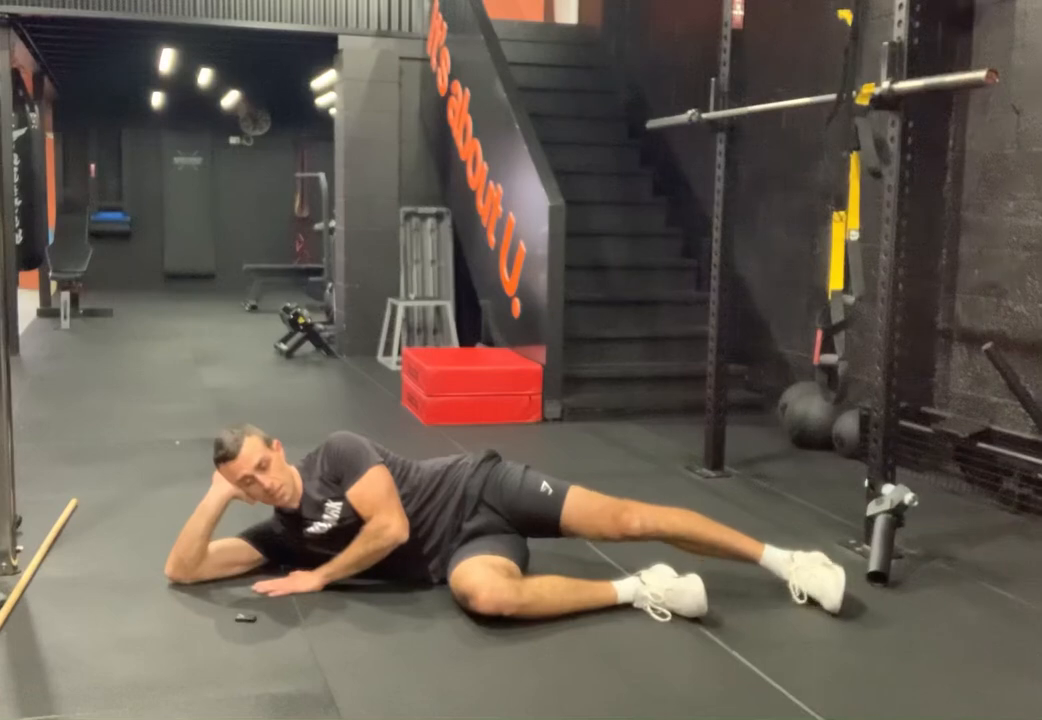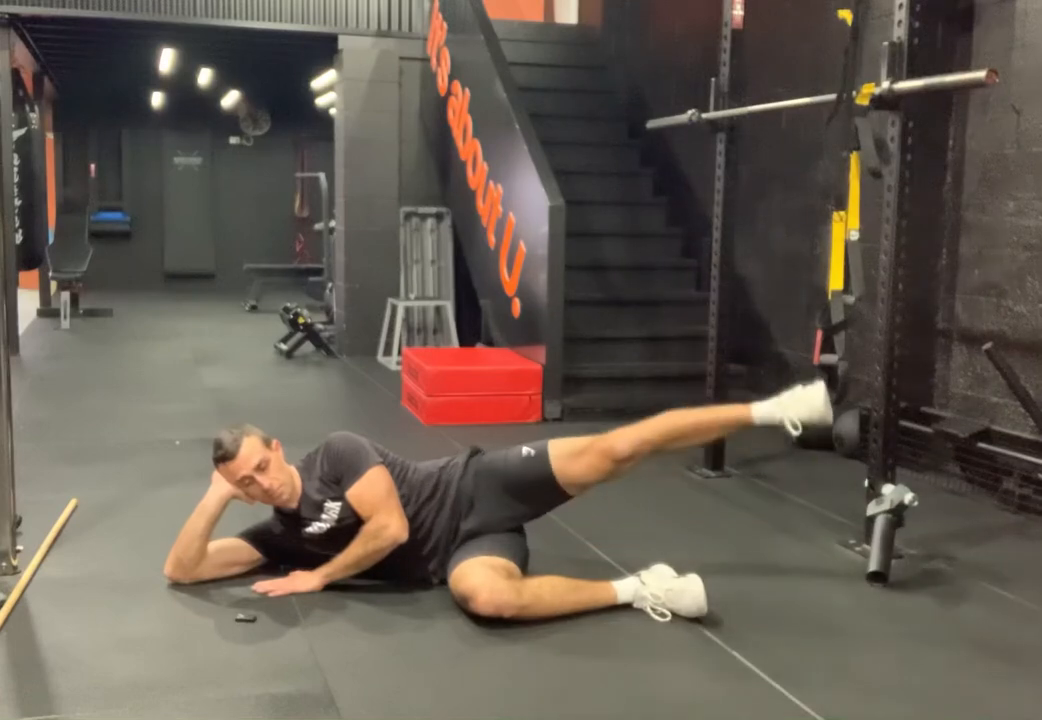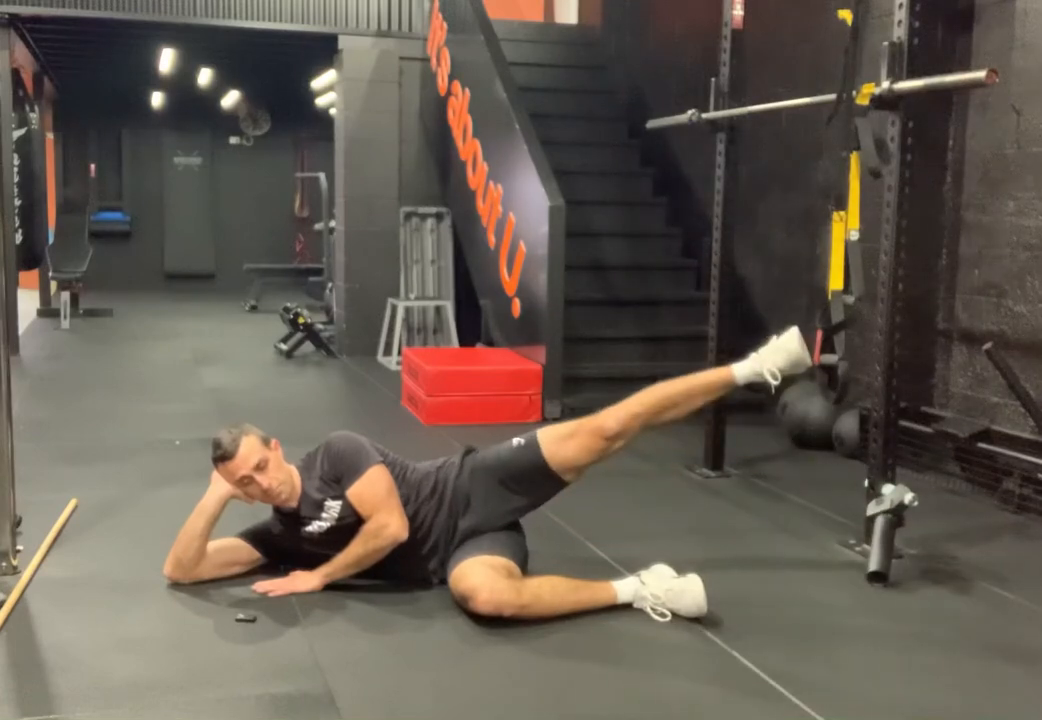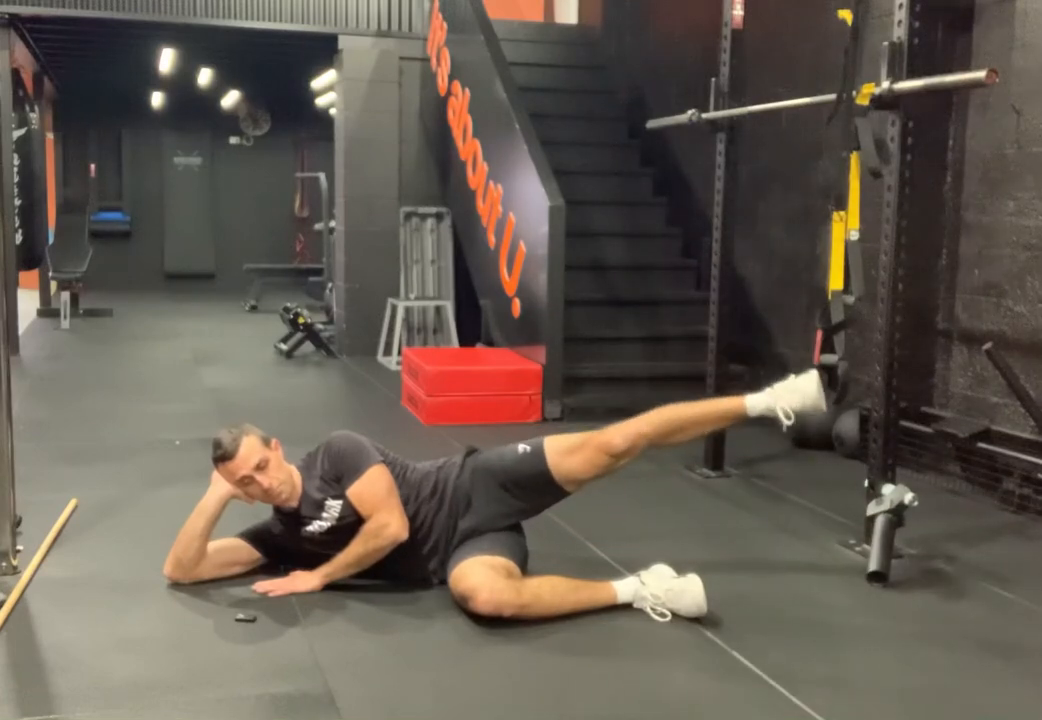
dt=0.5s
person 1, frame 1
left shoulder: (338, 452)
right shoulder: (281, 533)
left elbow: (391, 528)
right elbow: (183, 569)
left wrist: (321, 577)
right wrist: (215, 499)
left hip: (482, 491)
right hip: (459, 549)
left knee: (623, 515)
right knee: (486, 594)
left ankle: (780, 559)
right ankle: (637, 590)
person 1, frame 2
left shoulder: (338, 452)
right shoulder: (279, 535)
left elbow: (391, 528)
right elbow: (181, 569)
left wrist: (319, 577)
right wrist: (214, 497)
left hip: (479, 486)
right hip: (468, 546)
left knee: (612, 450)
right knee: (485, 595)
left ankle: (773, 410)
right ankle: (636, 589)
person 1, frame 3
left shoulder: (336, 452)
right shoulder: (280, 533)
left elbow: (390, 526)
right elbow: (181, 568)
left wrist: (320, 577)
right wrist: (215, 496)
left hip: (473, 488)
right hip: (459, 549)
left knee: (603, 429)
right knee: (484, 595)
left ankle: (751, 368)
right ankle: (634, 590)
person 1, frame 4
left shoulder: (336, 452)
right shoulder: (280, 535)
left elbow: (391, 526)
right elbow: (181, 569)
left wrist: (320, 577)
right wrist: (215, 495)
left hip: (474, 489)
right hip: (461, 551)
left knee: (611, 444)
right knee: (484, 595)
left ankle: (765, 401)
right ankle: (636, 590)
